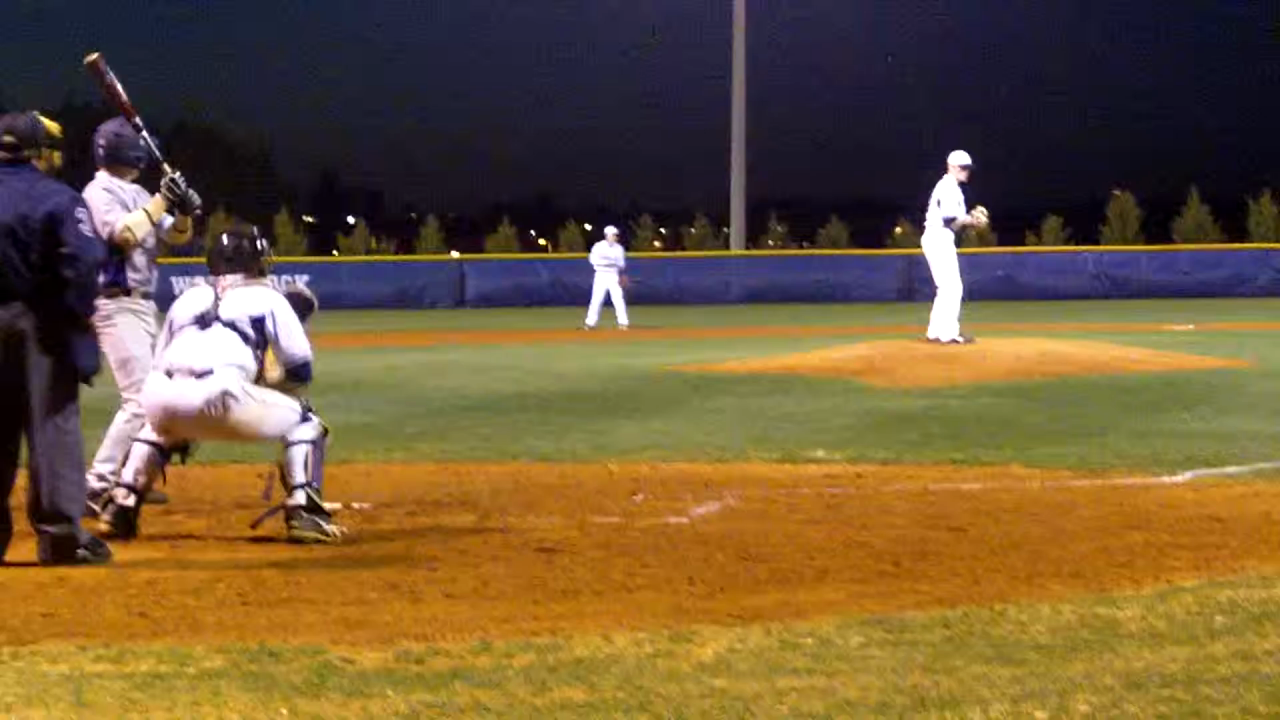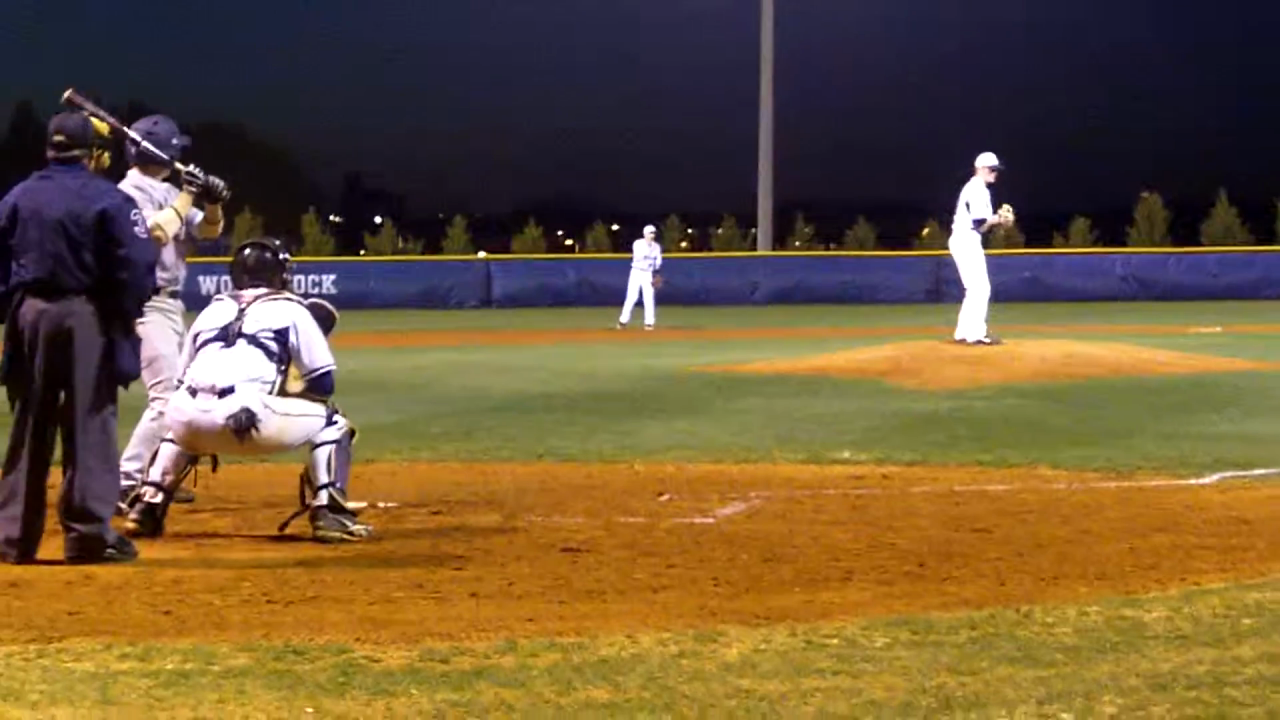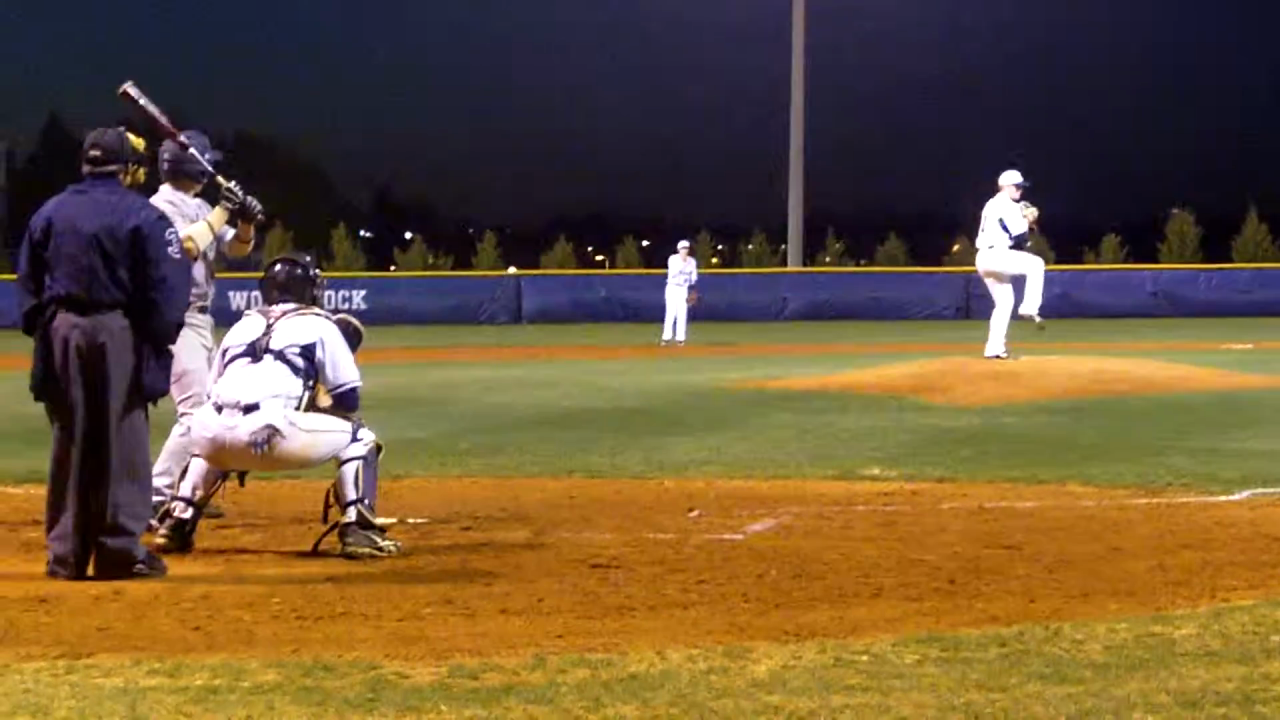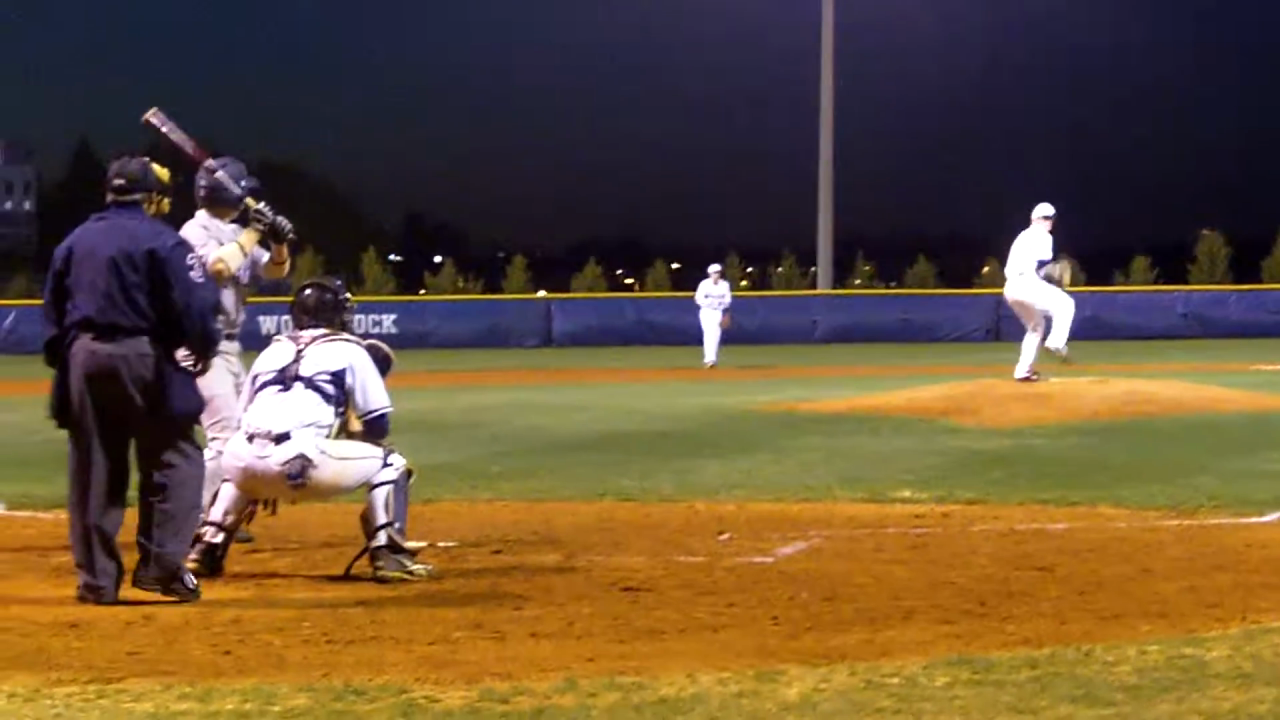
dt=0.3s
person 1, frame 1
right shoulder: (57, 198)
right elbow: (80, 267)
right wrist: (77, 316)
right hip: (42, 321)
right knee: (53, 426)
right ankle: (61, 536)
person 1, frame 2
right shoulder: (108, 198)
right elbow: (137, 266)
right wrist: (123, 315)
right hip: (86, 317)
right knee: (90, 425)
right ankle: (89, 534)
person 1, frame 3
left shoulder: (49, 212)
right shoulder: (142, 215)
left elbow: (28, 282)
right elbow: (168, 285)
left wrist: (42, 331)
right wrist: (163, 337)
left hip: (63, 332)
right hip: (120, 333)
left knee: (71, 444)
right knee: (124, 441)
left ankle: (67, 552)
right ankle: (120, 550)
person 1, frame 4
left shoulder: (74, 241)
right shoulder: (162, 241)
left elbow: (53, 312)
right elbow: (194, 307)
left wrist: (66, 361)
right wrist: (203, 349)
left hip: (83, 358)
right hip: (142, 357)
left knee: (93, 469)
right knee: (174, 459)
left ankle: (97, 578)
right ankle: (163, 564)
person 2, frame 1
left shoulder: (137, 193)
right shoulder: (98, 193)
left elbow: (177, 235)
right elbow: (128, 235)
left wrist: (184, 210)
right wrist: (162, 198)
left hip: (144, 305)
right hip: (117, 307)
right knee: (140, 397)
right ankle: (96, 488)
person 2, frame 2
left shoulder: (168, 191)
right shoulder: (130, 191)
left elbow: (209, 230)
right elbow: (158, 232)
left wrist: (213, 201)
right wrist: (187, 194)
left hip: (171, 304)
right hip: (146, 306)
right knee: (167, 397)
right ankle: (124, 486)
person 2, frame 3
left shoulder: (199, 207)
right shoulder: (162, 205)
left elbow: (238, 247)
right elbow: (190, 244)
left wrist: (246, 220)
right wrist: (223, 210)
left hip: (200, 319)
left knee: (208, 407)
right knee: (195, 411)
right ankle: (152, 501)
person 2, frame 4
left shoulder: (234, 232)
right shoulder: (196, 231)
left elbow: (275, 271)
right elbow: (221, 267)
left wrist: (278, 241)
right wrist: (253, 232)
left hip: (228, 346)
left knee: (238, 433)
right knee: (225, 436)
person 3, frame 1
left shoulder: (188, 296)
right shoulder: (267, 296)
right elbow: (301, 372)
right wrist: (275, 386)
left hip: (161, 396)
right hip: (215, 397)
left knee: (159, 427)
right knee: (303, 422)
left ankle: (120, 509)
right ankle: (304, 513)
person 3, frame 2
left shoulder: (212, 310)
right shoulder: (291, 308)
right elbow: (323, 385)
right wrist: (296, 394)
left hip: (185, 413)
right hip: (240, 413)
right knee: (331, 423)
left ankle: (146, 508)
right ankle: (329, 514)
person 3, frame 3
left shoulder: (242, 324)
right shoulder: (319, 325)
right elbow: (348, 402)
left hip: (210, 430)
right hip: (265, 430)
right knee: (358, 438)
left ankle: (175, 524)
right ankle: (358, 530)
person 3, frame 4
left shoulder: (271, 350)
right shoulder: (349, 350)
right elbow: (378, 428)
right wrist: (353, 433)
left hip: (244, 460)
right hip: (299, 461)
right knee: (388, 463)
left ankle: (206, 550)
right ankle: (388, 553)
person 4, frame 1
left shoulder: (947, 187)
right shoulder: (949, 187)
right elbow: (949, 220)
left wrist: (969, 219)
right wrist: (969, 220)
left hip: (939, 240)
right hip: (939, 240)
left knee: (946, 288)
right knee: (952, 286)
left ankle: (936, 332)
right ankle: (949, 333)
person 4, frame 2
left shoulder: (973, 188)
right shoulder: (978, 189)
right elbow: (978, 221)
left wrist: (996, 219)
right wrist: (998, 219)
left hip: (963, 241)
right hip: (967, 241)
left knee: (974, 289)
right knee: (980, 288)
left ankle: (963, 333)
right ankle: (975, 334)
person 4, frame 3
left shoulder: (991, 204)
right shoulder: (1009, 206)
right elbow: (1021, 237)
left wrist: (1023, 217)
right wrist: (1027, 221)
left hip: (983, 259)
right hip: (997, 255)
left knee: (1004, 302)
right knee: (1035, 264)
left ankle: (994, 349)
right ankle: (1030, 307)
person 4, frame 4
left shoulder: (1024, 236)
right shoulder: (1042, 235)
right elbow: (1042, 263)
left hip: (1011, 288)
right hip: (1026, 284)
left knee: (1036, 327)
right knee: (1065, 304)
left ankle: (1023, 371)
right ankle: (1056, 344)
